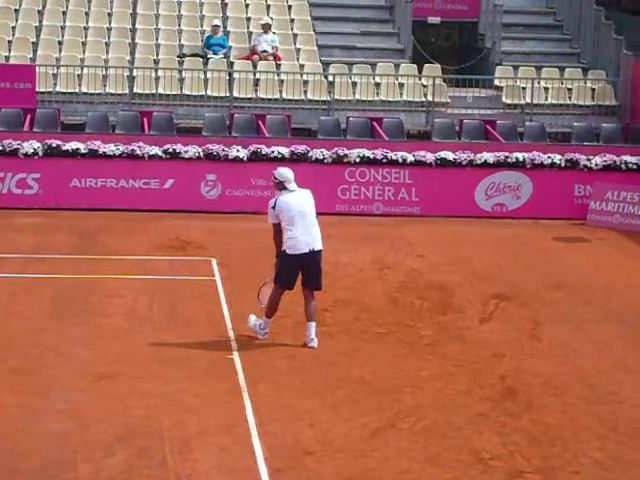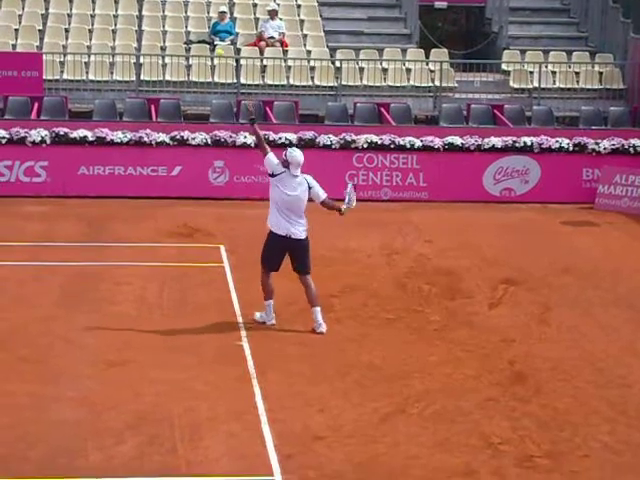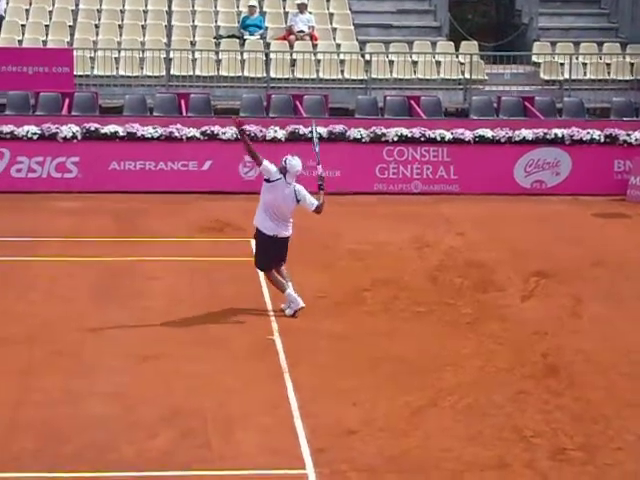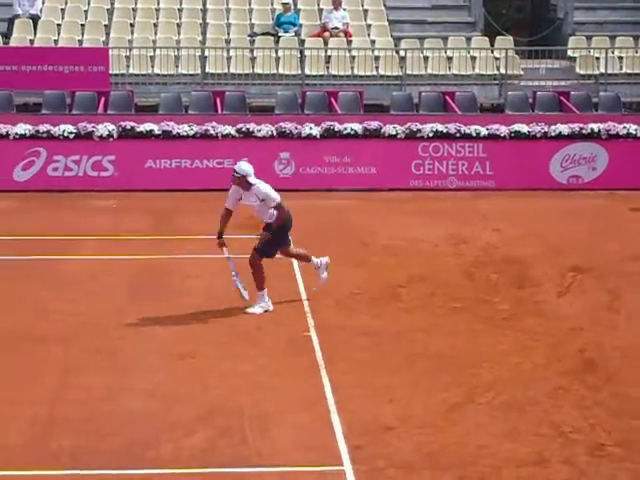
dt=0.5s
person 1, frame 1
left shoulder: (275, 202)
right shoulder: (308, 194)
left elbow: (278, 233)
left wrist: (278, 256)
left hip: (294, 251)
right hip: (315, 249)
left knee: (278, 290)
right knee: (309, 293)
left ankle: (263, 327)
right ankle: (311, 336)
person 1, frame 2
left shoulder: (277, 172)
right shoulder: (307, 181)
left elbow: (262, 145)
right elbow: (326, 202)
left wrist: (252, 121)
right wrist: (340, 208)
left hip: (277, 235)
right hip: (300, 237)
left knee: (266, 272)
right knee: (305, 278)
left ankle: (269, 315)
right ankle: (319, 322)
person 1, frame 3
left shoulder: (272, 177)
right shoulder: (298, 190)
left elbow: (254, 155)
right elbow: (319, 209)
left wrist: (242, 132)
right wrist: (321, 188)
left hip: (266, 233)
right hip: (284, 234)
left knee: (268, 270)
right knee: (279, 265)
left ankle: (294, 300)
right ankle: (292, 298)
person 1, frame 4
left shoulder: (261, 189)
right shoulder: (235, 190)
left elbow: (283, 210)
right elbow: (227, 211)
left wrist: (270, 233)
right wrist: (220, 234)
left hip: (280, 222)
right hip: (272, 223)
left knee: (255, 259)
right knee: (287, 252)
left ankle: (263, 301)
right ankle: (320, 264)
